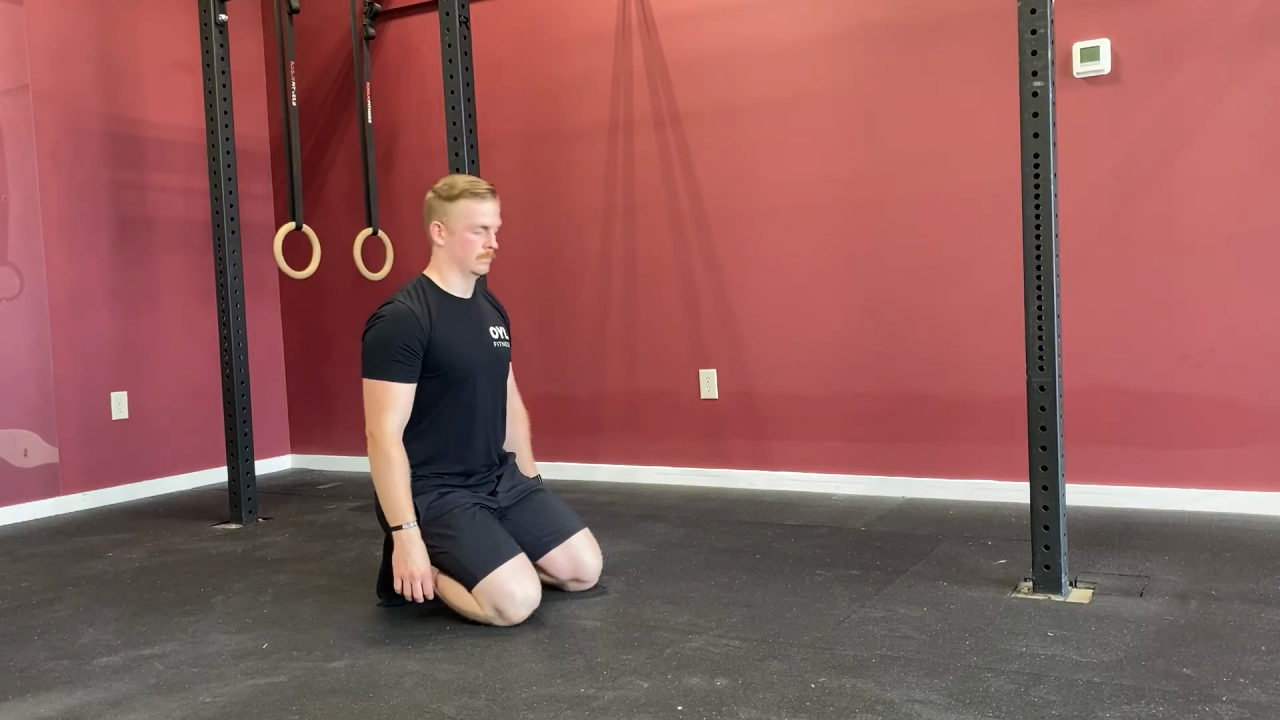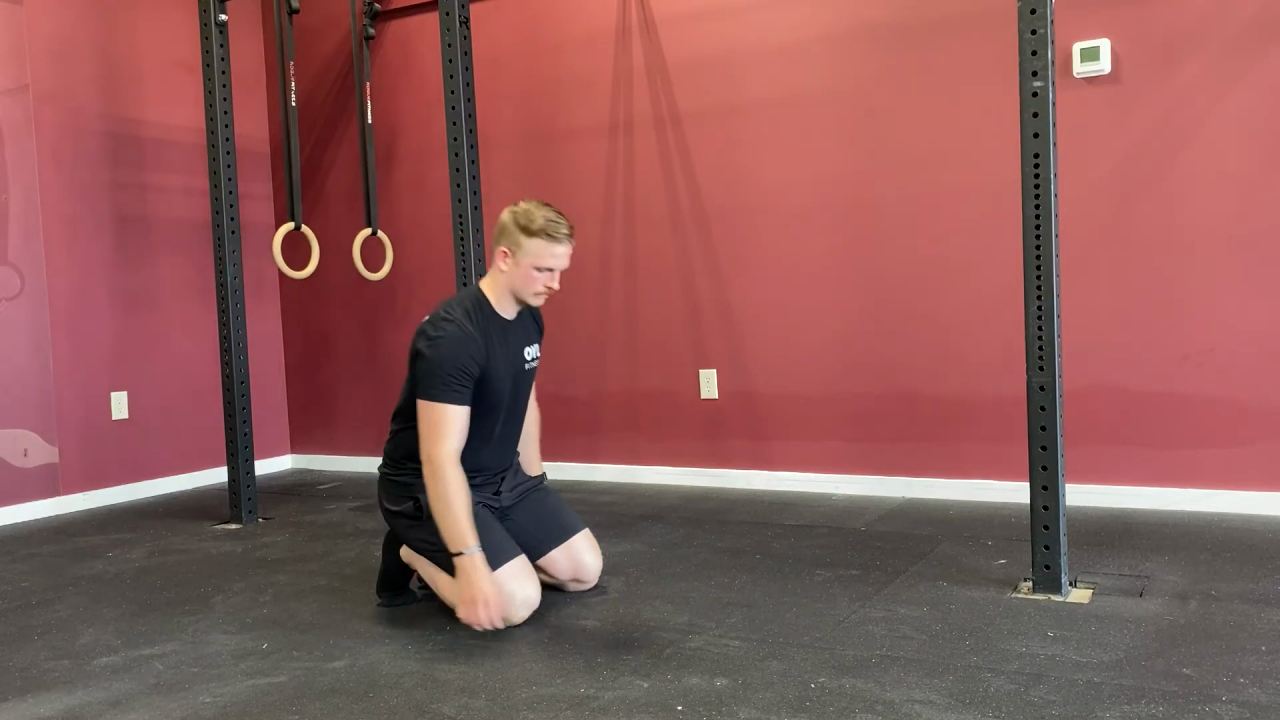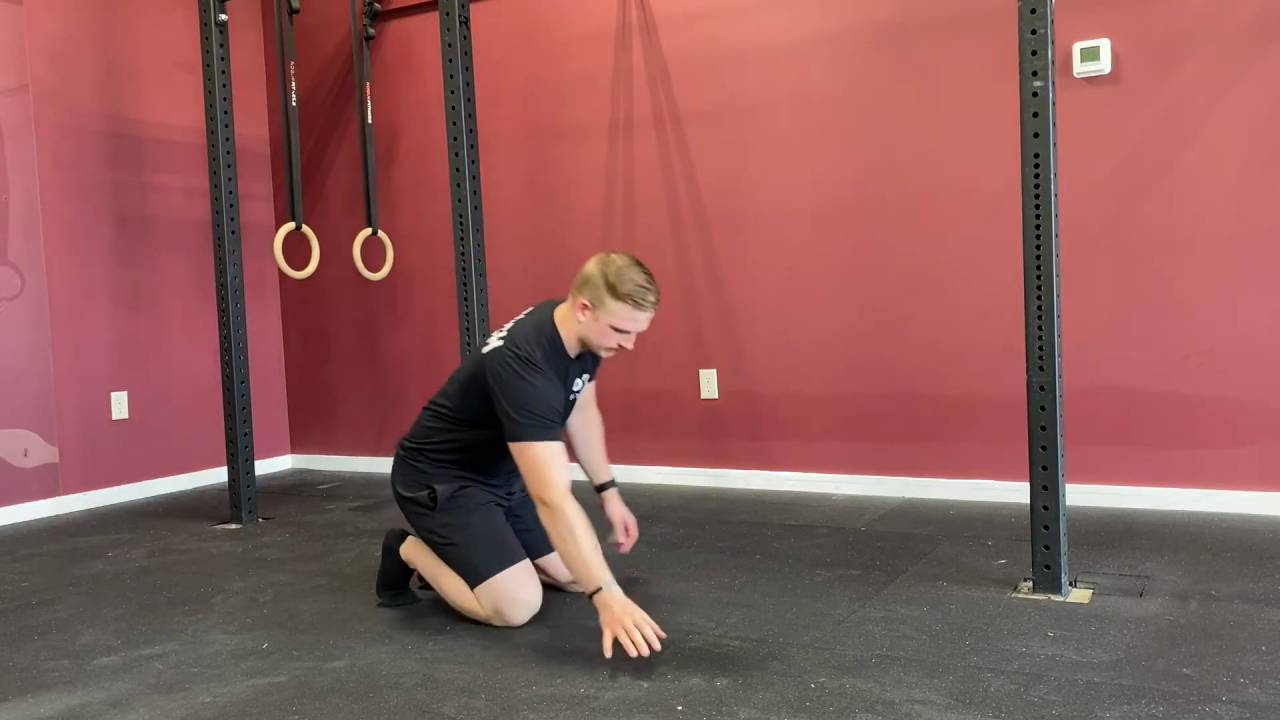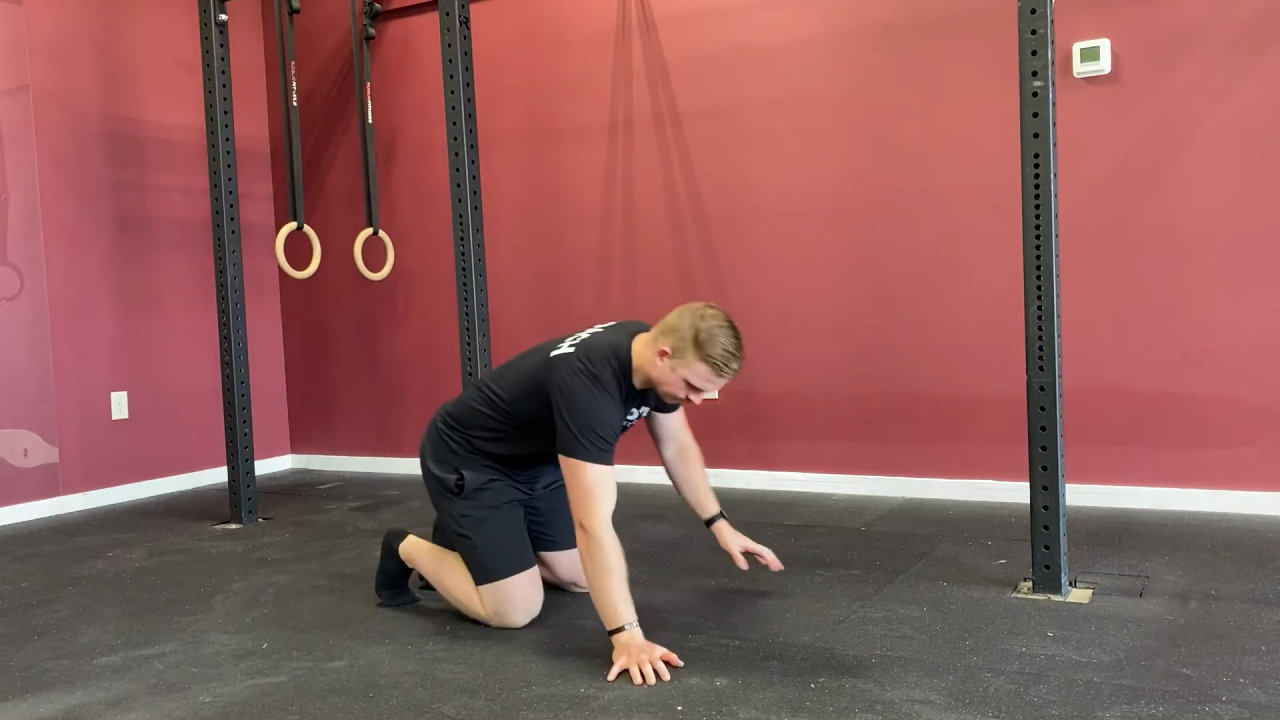
dt=0.3s
person 1, frame 1
left shoulder: (490, 307)
right shoulder: (402, 319)
right elbow: (383, 434)
left wrist: (531, 483)
right wrist: (405, 534)
left hip: (499, 477)
right hip: (432, 491)
left knee: (583, 569)
right knee: (516, 600)
left ankle: (465, 554)
right ankle: (413, 566)
person 1, frame 2
left shoulder: (529, 316)
right shoulder: (452, 336)
right elbow: (440, 460)
left wrist: (536, 483)
right wrist: (469, 562)
left hip: (502, 476)
right hip: (431, 489)
left knee: (584, 569)
right knee: (515, 600)
left ankle: (447, 548)
right ankle: (413, 556)
person 1, frame 3
left shoulder: (580, 332)
right shoulder: (523, 365)
left elbow: (580, 414)
right elbow: (553, 498)
left wrist: (608, 492)
right wrist: (608, 598)
left hip: (502, 470)
right hip: (441, 478)
left knee: (578, 574)
right knee: (516, 605)
left ankle: (473, 538)
right ankle: (412, 552)
person 1, frame 4
left shoulder: (651, 354)
right shoulder: (589, 382)
left elbow: (677, 447)
right elbow: (594, 524)
left wrist: (720, 525)
right wrist: (627, 636)
left hip: (533, 457)
right hip: (468, 461)
left knee: (581, 577)
right knee: (517, 610)
left ankle: (460, 534)
right ankle: (411, 551)
